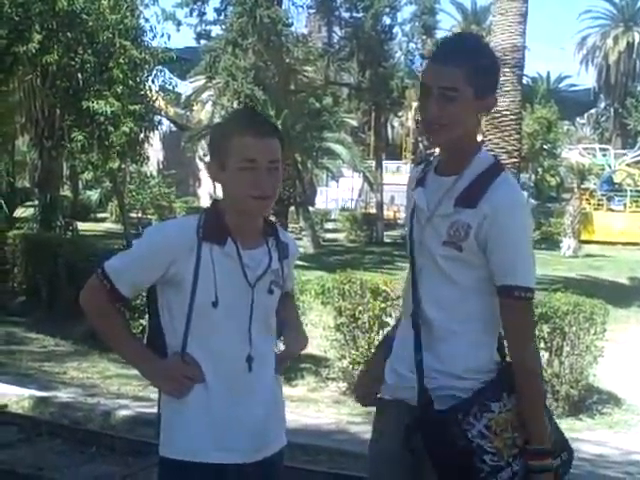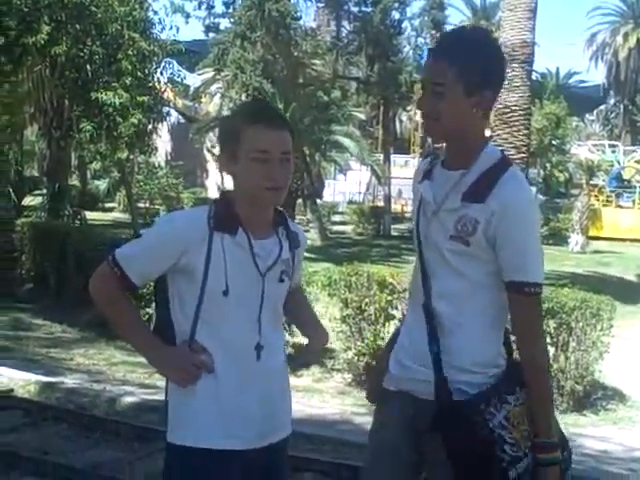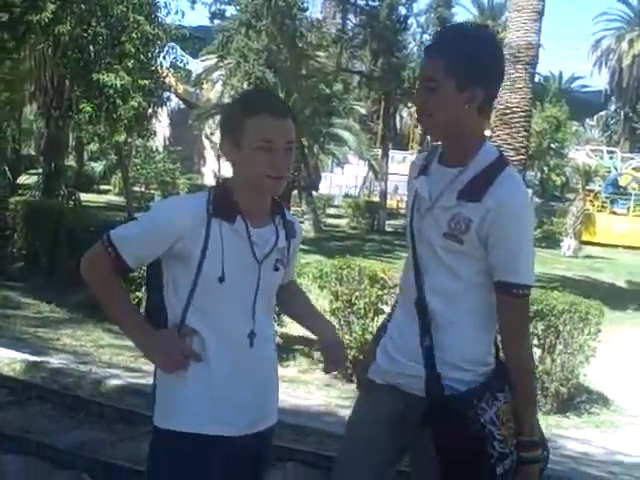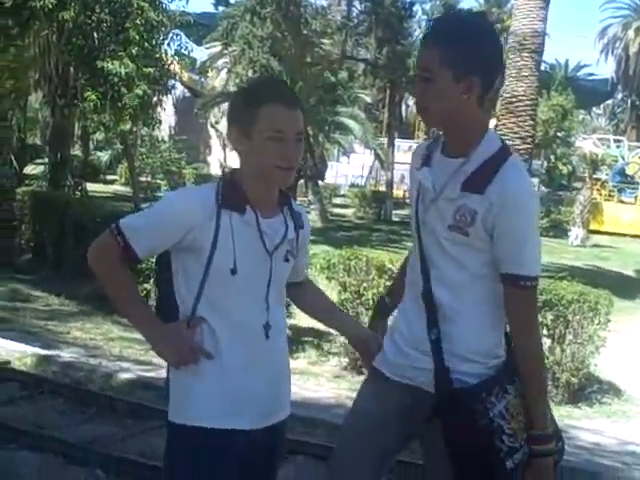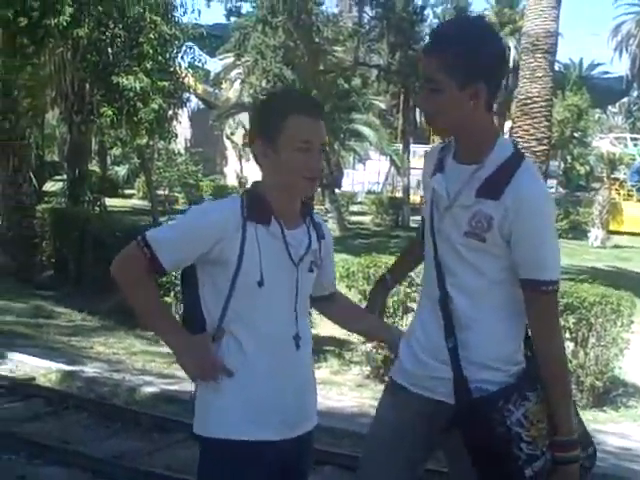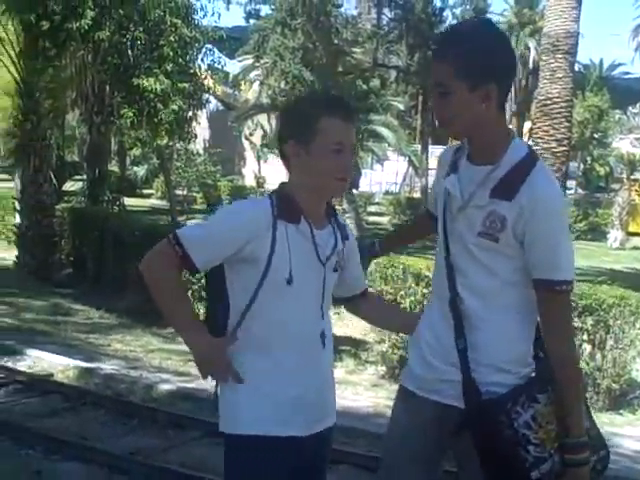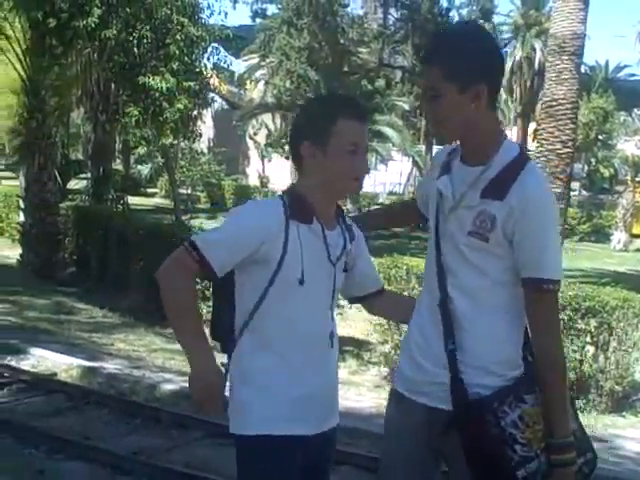
dt=0.1s
person 1, frame 1
left shoulder: (501, 200)
right shoulder: (419, 182)
left elbow: (520, 335)
right wrist: (379, 357)
left hip: (462, 405)
right hip: (400, 393)
person 1, frame 2
left shoulder: (509, 196)
right shoulder: (426, 175)
left elbow: (529, 330)
left wrist: (547, 443)
left hip: (468, 398)
right hip: (405, 385)
person 1, frame 3
left shoulder: (504, 196)
right shoulder: (421, 169)
left elbow: (515, 328)
left wrist: (528, 440)
left hip: (453, 394)
right hip: (389, 375)
person 1, frame 4
left shoulder: (509, 186)
right shoulder: (423, 158)
left elbow: (523, 320)
left wrist: (539, 434)
left hip: (464, 386)
right hip: (397, 368)
person 1, frame 5
left shoulder: (522, 191)
right shoulder: (436, 164)
left elbow: (544, 325)
left wrist: (565, 439)
right wrist: (386, 282)
left hip: (485, 395)
right hip: (413, 377)
person 1, frame 6
left shoulder: (536, 191)
right shoulder: (449, 165)
left elbow: (557, 326)
left wrist: (575, 441)
right wrist: (374, 247)
left hip: (494, 398)
right hip: (423, 381)
person 1, frame 7
left shoulder: (526, 190)
right shoulder: (442, 166)
left elbow: (545, 327)
left wrist: (561, 443)
right wrist: (352, 222)
left hip: (485, 400)
right hip: (414, 385)
person 2, frame 1
left shoulder: (284, 248)
right shoulder: (174, 241)
right elbow: (94, 297)
left wrist: (294, 337)
right wrist: (150, 365)
left hip: (266, 438)
right hip: (194, 447)
person 2, frame 2
left shoulder: (293, 238)
right shoulder: (185, 230)
right elbow: (104, 285)
left wrist: (314, 331)
right wrist: (158, 353)
left hip: (272, 427)
right hip: (202, 435)
person 2, frame 3
left shoulder: (287, 229)
right shoulder: (183, 216)
right elbow: (96, 265)
left wrist: (327, 335)
right wrist: (146, 337)
left hip: (258, 414)
right hip: (191, 419)
person 2, frame 4
left shoulder: (295, 221)
right shoulder: (194, 207)
right elbow: (103, 255)
left wrist: (353, 330)
right wrist: (155, 331)
left hip: (270, 408)
right hip: (207, 414)
person 2, frame 5
left shoulder: (317, 233)
right shoulder: (221, 220)
right elbow: (129, 267)
left wrist: (390, 336)
right wrist: (182, 342)
left hip: (297, 418)
right hip: (235, 425)
person 2, frame 6
left shoulder: (340, 234)
right shoulder: (250, 219)
left elbow: (358, 299)
right elbow: (157, 265)
right wrist: (200, 342)
left hip: (316, 416)
right hip: (258, 421)
person 2, frame 7
left shoulder: (348, 234)
right shoulder: (262, 219)
left elbow: (377, 300)
right elbow: (174, 273)
right wrist: (202, 361)
left hip: (320, 415)
right hip: (267, 419)
